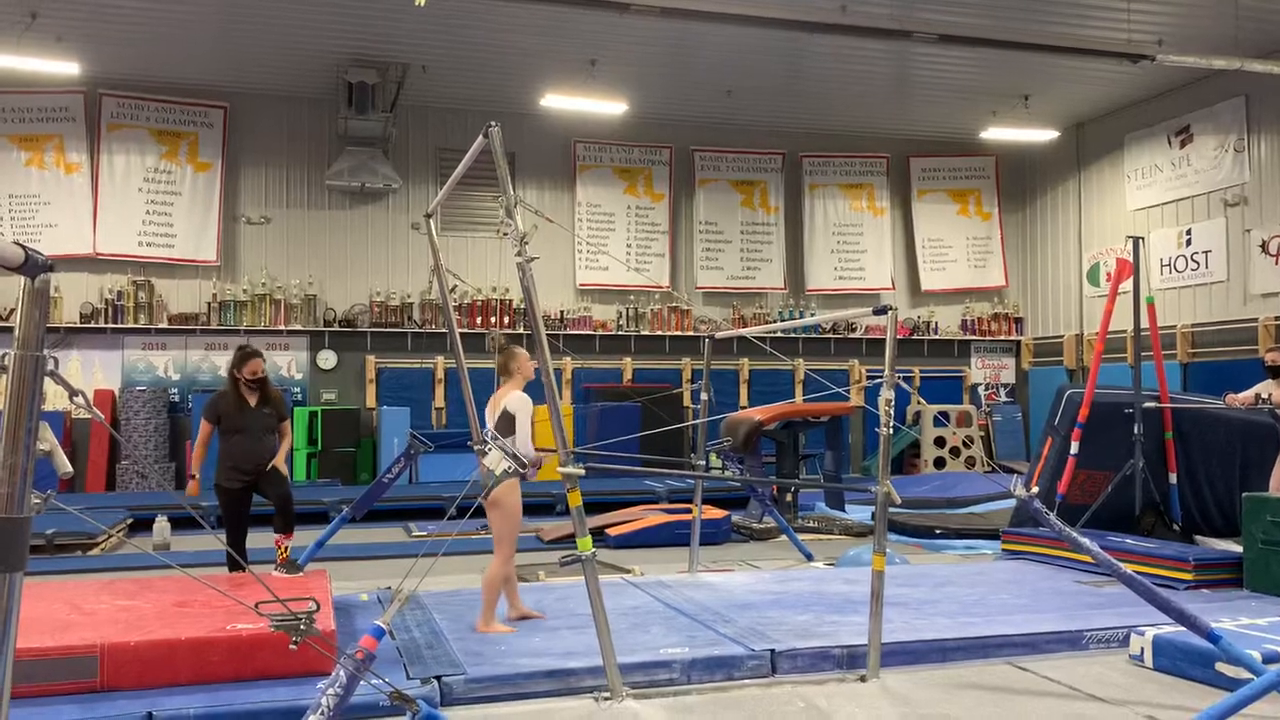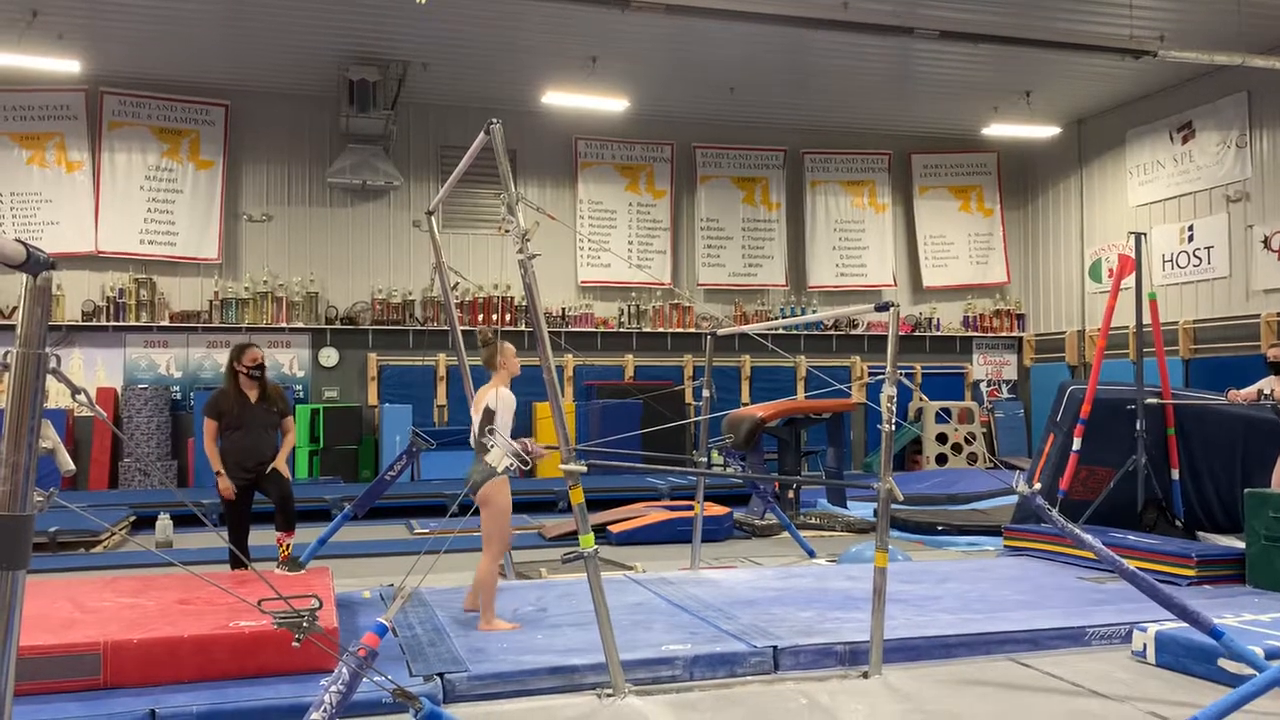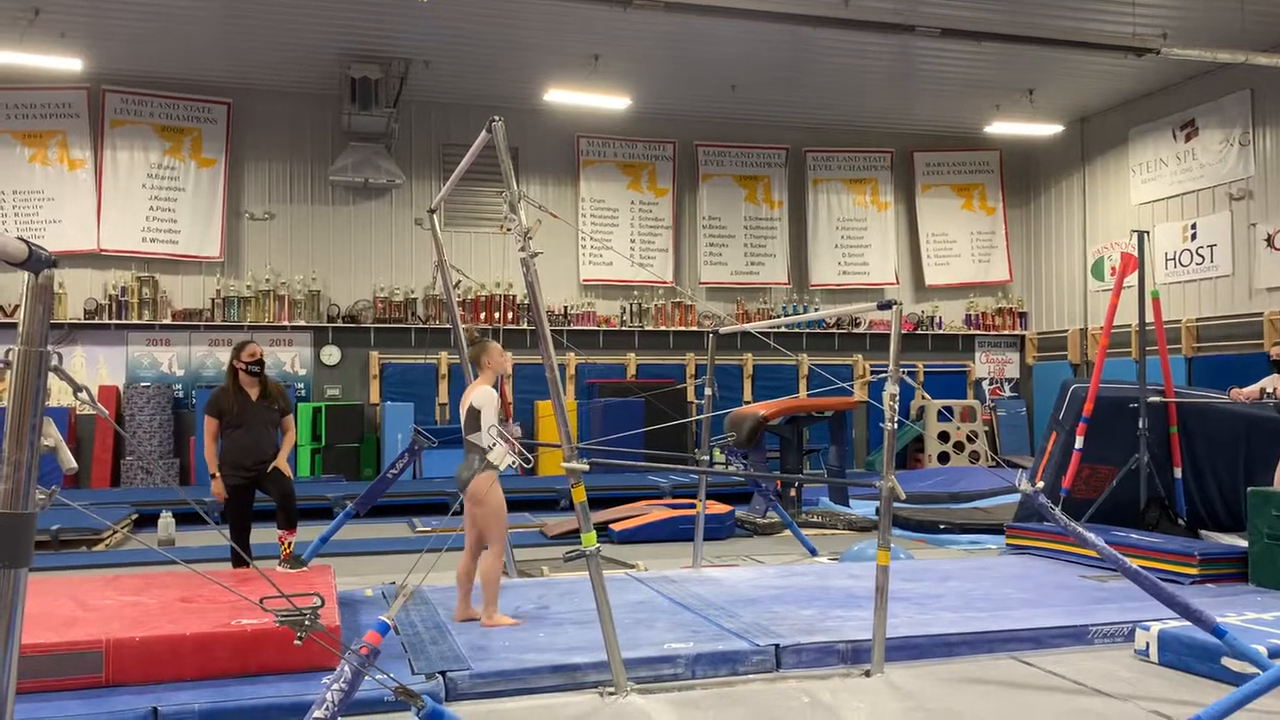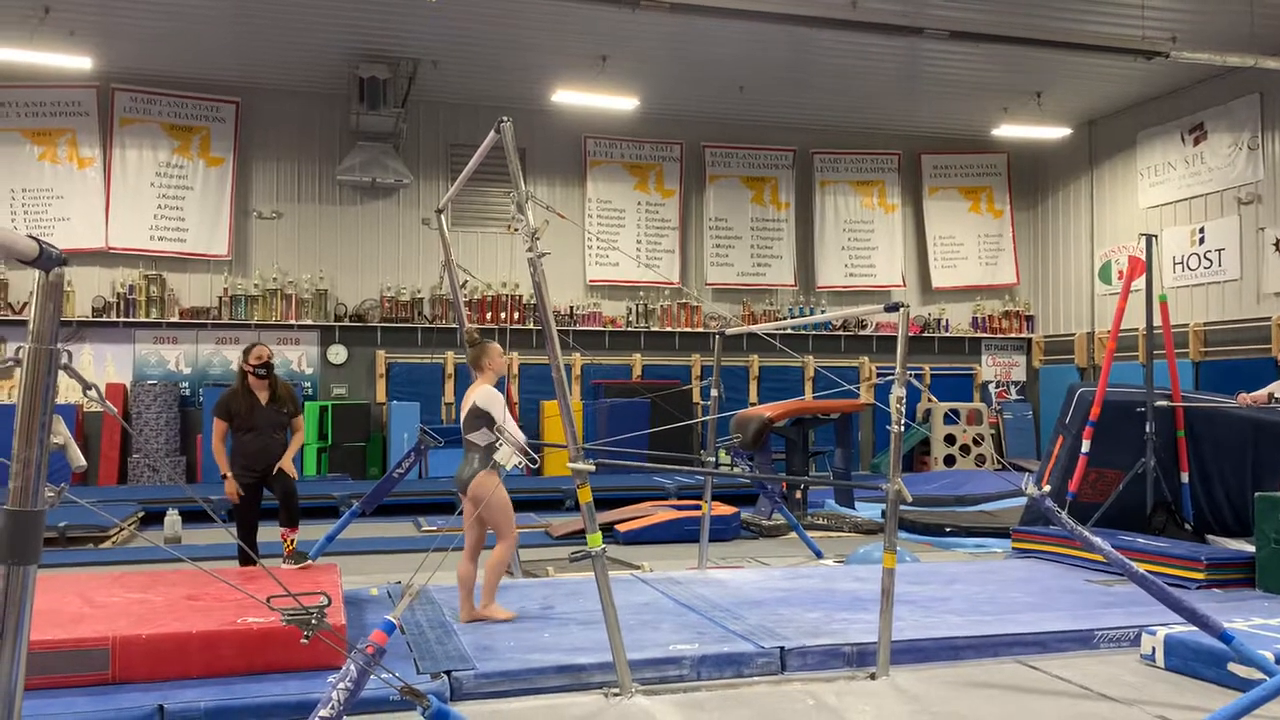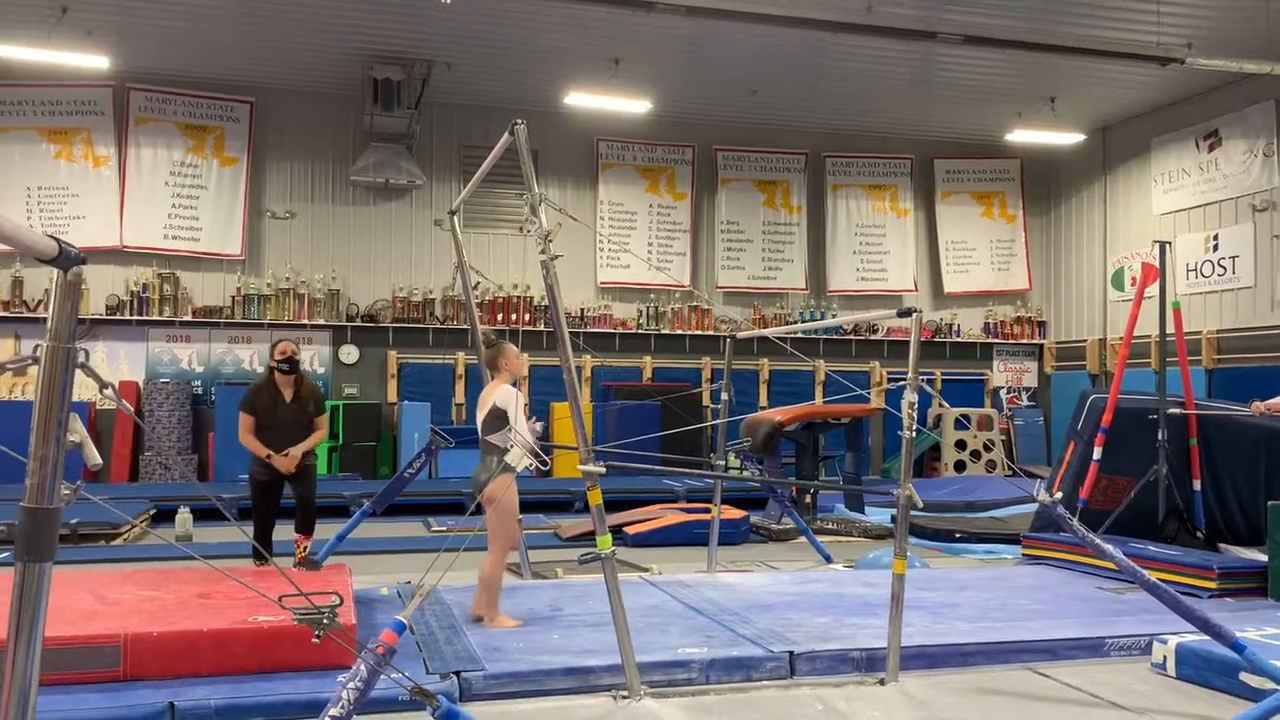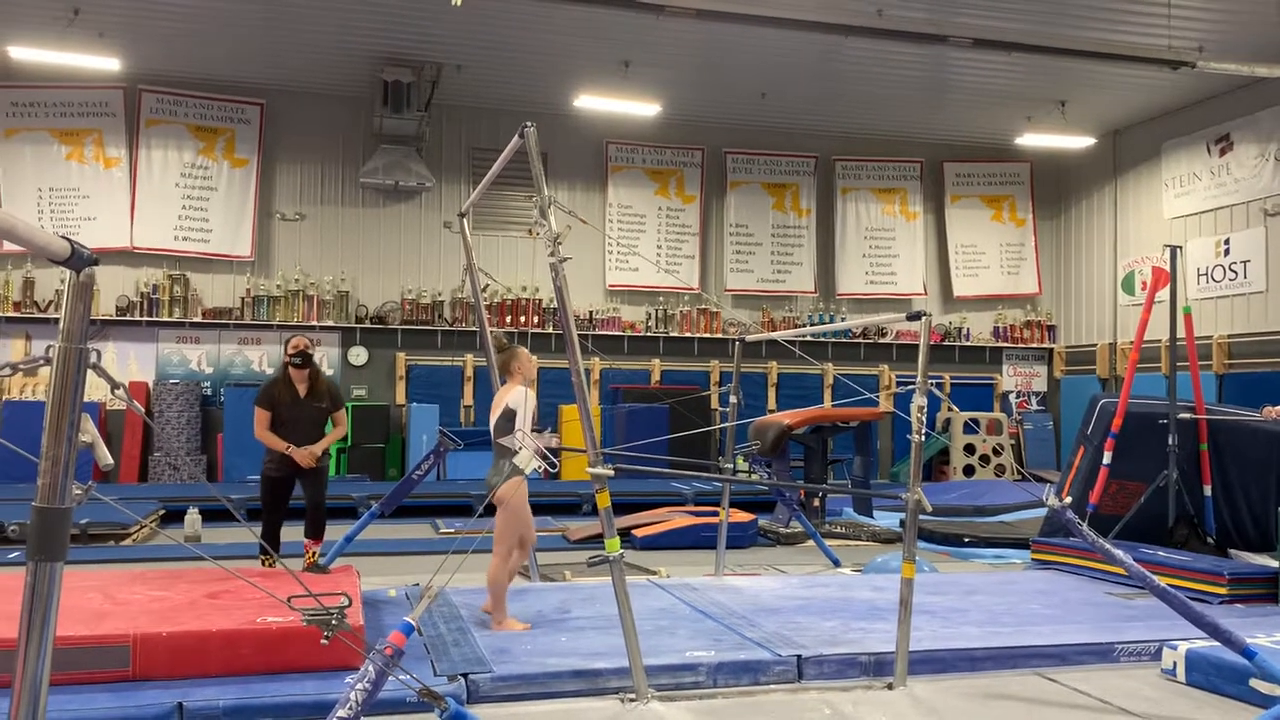
dt=0.3s
person 1, frame 1
left shoulder: (495, 399)
right shoulder: (521, 400)
right elbow: (523, 448)
left wrist: (527, 458)
right wrist: (536, 459)
left hip: (489, 477)
right hip: (504, 481)
left knee: (505, 550)
right knee: (503, 553)
left ankle: (515, 606)
right ankle: (486, 620)
person 1, frame 2
left shoulder: (481, 394)
right shoulder: (505, 396)
right elbow: (501, 446)
left wrist: (517, 445)
right wrist: (526, 448)
left hip: (479, 472)
right hip: (493, 477)
left knee: (499, 542)
right knee: (493, 550)
left ankle: (474, 598)
right ankle: (488, 619)
person 1, frame 3
left shoulder: (470, 392)
right shoulder: (487, 394)
right elbow: (491, 444)
left wrist: (505, 440)
right wrist: (508, 454)
left hip: (468, 472)
right hip: (481, 475)
left knee: (474, 546)
right knee: (496, 546)
left ankle: (464, 608)
right ankle: (490, 612)
person 1, frame 4
left shoulder: (472, 393)
right shoulder: (490, 394)
right elbow: (518, 439)
left wrist: (502, 443)
right wrist: (506, 453)
left hip: (467, 474)
right hip: (482, 475)
left knee: (472, 547)
right knee: (507, 538)
left ankle: (468, 608)
right ankle: (487, 603)
person 1, frame 5
left shoulder: (486, 393)
right shoulder: (510, 393)
right elbow: (525, 441)
left wrist: (528, 431)
right wrist: (532, 432)
left hip: (485, 473)
right hip: (498, 476)
left knee: (501, 546)
right knee: (499, 550)
left ankle: (481, 604)
right ankle: (492, 614)
person 1, frame 6
left shoulder: (502, 395)
right shoulder: (523, 394)
right elbow: (523, 444)
left hip: (499, 476)
right hip: (510, 479)
left knee: (526, 543)
right knee: (503, 552)
left ankle: (494, 602)
right ankle: (500, 617)
person 2, frame 1
left shoulder: (274, 398)
right shoulder: (220, 401)
left elbow: (286, 433)
right elbow: (202, 442)
left wrist: (280, 457)
right wrist: (194, 477)
left hip: (266, 469)
right hip: (231, 476)
left knee: (284, 497)
right knee: (235, 535)
left ankle: (283, 561)
person 2, frame 2
left shoulder: (275, 394)
right shoulder: (220, 398)
left elbow: (289, 432)
right elbow: (209, 441)
left wrist: (281, 459)
right wrist: (220, 474)
left hip: (267, 467)
right hip: (235, 474)
left knee: (285, 496)
right knee: (237, 532)
left ankle: (285, 558)
person 2, frame 3
left shoulder: (276, 392)
right shoulder: (221, 396)
left elbow: (289, 430)
right elbow: (210, 440)
left wrist: (282, 457)
right wrist: (215, 476)
left hip: (268, 465)
right hip: (234, 473)
left knee: (287, 494)
right knee: (239, 530)
left ankle: (286, 557)
person 2, frame 4
left shoulder: (286, 393)
right shoulder: (231, 398)
left elbow: (298, 431)
right elbow: (218, 441)
left wrist: (287, 458)
right wrist: (227, 476)
left hip: (277, 466)
right hip: (244, 472)
left knee: (289, 492)
right knee: (246, 530)
left ankle: (290, 552)
person 2, frame 5
left shoulder: (311, 391)
right shoulder: (256, 393)
left elbow: (321, 430)
right elbow: (245, 435)
left wrist: (300, 449)
right wrist: (272, 458)
left hip: (301, 461)
right hip: (265, 466)
left knee: (306, 500)
right knee: (263, 522)
left ankle: (301, 558)
right ankle: (262, 570)
person 2, frame 6
left shoulder: (327, 388)
right shoulder: (272, 388)
left elbow: (341, 426)
right elbow: (260, 431)
left wrist: (319, 447)
right wrist: (292, 450)
left hip: (314, 460)
right hip: (277, 463)
left knee: (317, 504)
right knee: (272, 519)
left ankle: (311, 562)
right ankle: (268, 569)
